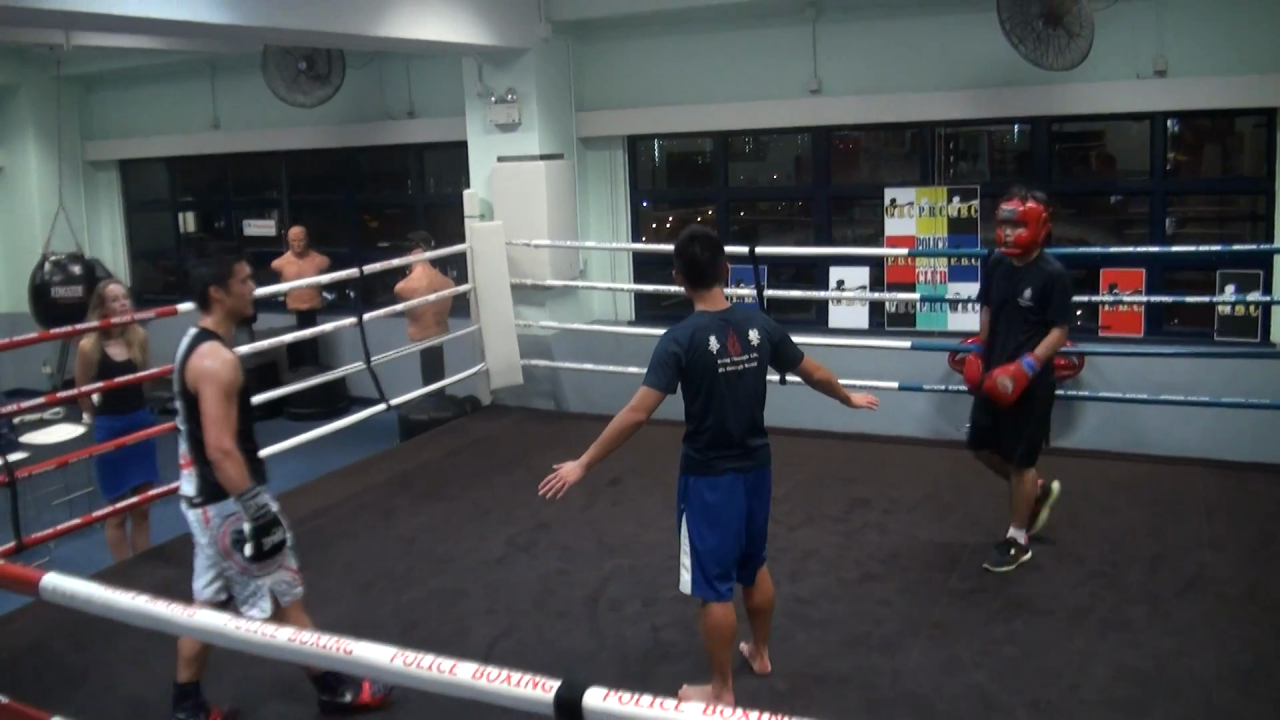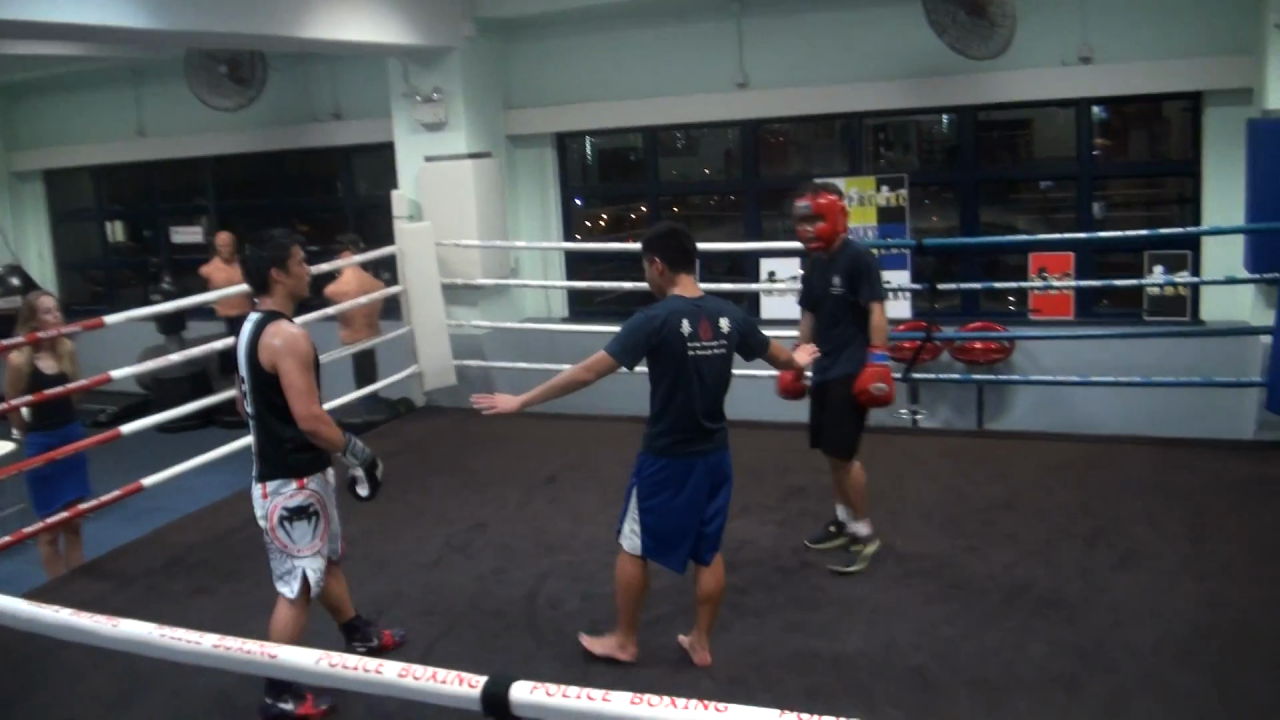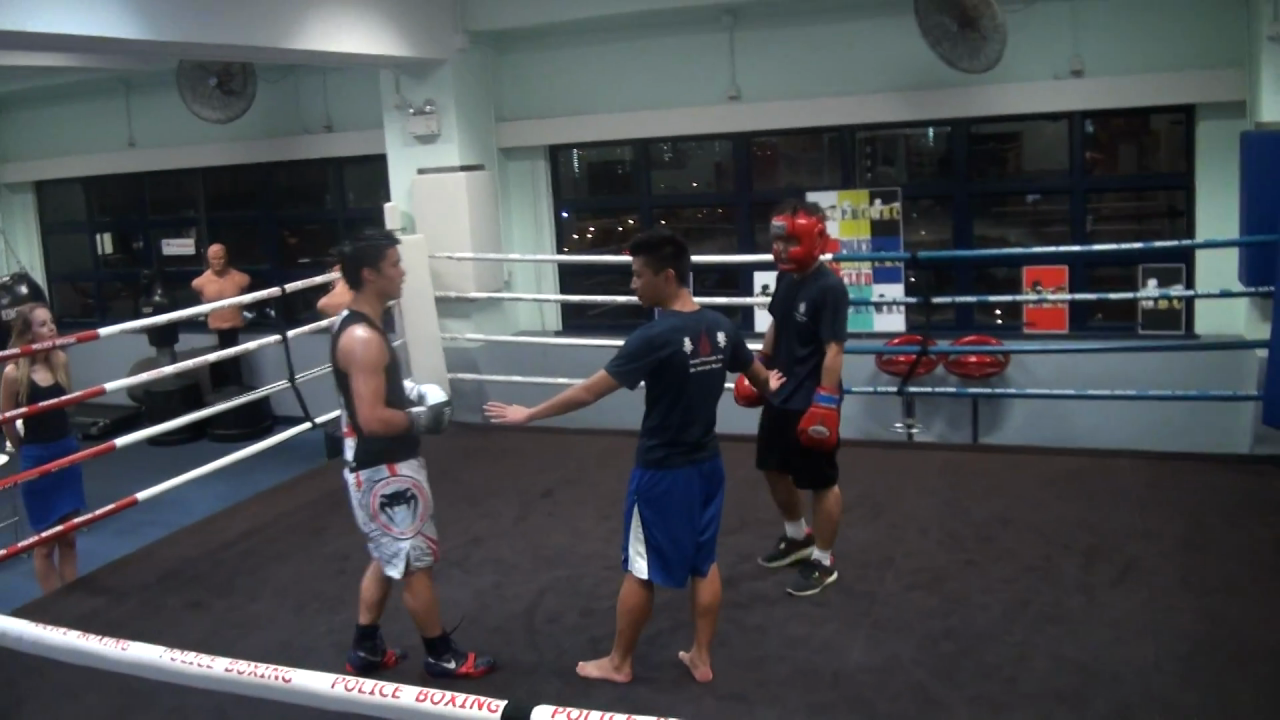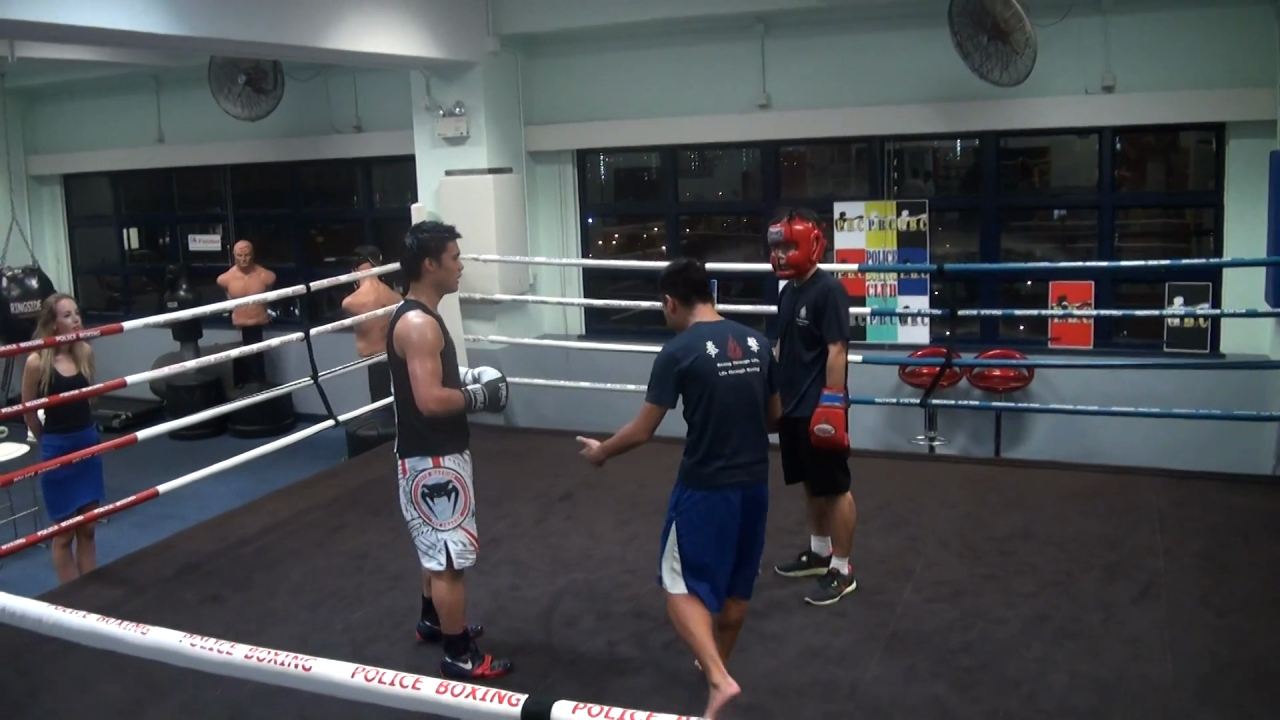
dt=0.7s
person 1, frame 1
left shoulder: (195, 343)
right shoulder: (218, 361)
right elbow: (223, 449)
right wrist: (259, 511)
left hip: (204, 496)
right hip: (231, 502)
left knee: (211, 601)
right knee: (282, 601)
person 1, frame 2
left shoulder: (252, 328)
right shoulder: (287, 336)
right elbow: (310, 418)
right wrist: (358, 453)
left hip: (280, 469)
right hip: (292, 480)
left knee: (326, 559)
right knee: (296, 587)
left ankle: (360, 636)
person 1, frame 3
left shoulder: (358, 325)
right shoulder: (362, 338)
right elbow: (373, 418)
left wrist: (413, 393)
right wrist: (424, 418)
left hip: (379, 463)
right hip: (384, 469)
left knee: (389, 557)
right knee: (414, 564)
left ankle: (365, 646)
right ankle: (442, 656)
person 1, frame 4
left shoulder: (416, 315)
right shoulder: (418, 324)
right elbow: (431, 400)
left wrist: (469, 378)
right wrist: (481, 395)
left hip: (436, 453)
right hip: (431, 459)
left knee: (439, 549)
right knee: (448, 557)
left ankle: (434, 620)
right ankle: (459, 655)
person 2, frame 1
left shoulder: (680, 339)
right shoulder: (760, 325)
left elbow: (637, 413)
right elbow: (814, 374)
left wrist: (582, 464)
right wrist: (849, 398)
left hip: (708, 478)
right hip: (755, 468)
left knee: (714, 586)
right knee: (754, 567)
left ankle: (721, 690)
right ankle: (760, 652)
person 2, frame 2
left shoulder: (655, 320)
right shoulder: (730, 315)
left elbow: (588, 372)
right elbow: (779, 357)
left wrist: (521, 401)
right wrist: (798, 361)
left hip: (666, 457)
right hip: (714, 455)
left knee: (634, 548)
right knee: (709, 552)
left ankle: (624, 641)
right ankle: (700, 643)
person 2, frame 3
left shoulder: (655, 337)
right shoulder: (720, 327)
left elbow: (589, 392)
right elbow: (761, 377)
left wrist: (527, 414)
right wrist: (768, 387)
left hip: (662, 472)
right hip: (706, 465)
left knee: (641, 570)
right knee: (704, 563)
left ankle: (619, 662)
right ankle: (701, 658)
person 2, frame 4
left shoulder: (678, 350)
right shoulder: (757, 342)
left elbow: (642, 430)
right elbow: (774, 413)
left wrist: (601, 450)
left hip: (704, 487)
right hip: (755, 484)
left knee: (682, 587)
right knee: (737, 586)
left ankle: (718, 679)
right ankle: (719, 665)
person 3, frame 1
left shoulder: (1052, 274)
right shoulder: (996, 264)
left elbow: (1057, 334)
left wrist: (1022, 368)
right wrist: (978, 354)
left hip: (1029, 381)
right hip: (995, 375)
left knee: (1021, 461)
right knee: (981, 446)
left ankle: (1018, 539)
right ankle: (1040, 491)
person 3, frame 2
left shoulder: (858, 257)
right shoulder: (815, 262)
left elbow: (876, 311)
left wrist: (877, 365)
left hip: (852, 370)
right hip: (825, 370)
left knee: (841, 452)
right knee: (829, 450)
left ankle: (863, 532)
right ankle: (846, 520)
person 3, frame 3
left shoulder: (829, 287)
right shoulder: (785, 278)
left elbow: (834, 350)
left wrist: (825, 403)
right wrist: (758, 367)
left hip: (812, 402)
right hip: (780, 395)
left knee: (821, 482)
right knee: (775, 470)
left ankle: (823, 561)
right ankle: (797, 536)
person 3, frame 4
left shoulder: (828, 290)
right shoulder: (788, 291)
left elbow: (837, 351)
left wrist: (832, 405)
left hip: (819, 409)
right hip: (792, 406)
left knee: (834, 488)
right knee: (810, 485)
left ankle: (841, 570)
right ankle: (819, 552)
person 4, frame 1
left shoulder: (139, 336)
right shoulder: (89, 346)
right elbow: (82, 394)
right wrist: (103, 419)
left hip: (142, 423)
right hip: (110, 429)
left knee: (142, 507)
right knee: (118, 512)
person 4, frame 2
left shoulder: (66, 349)
right shoulder: (19, 360)
right elbow: (12, 408)
right wrist: (33, 434)
left hip: (72, 436)
right hip: (42, 444)
left knee: (74, 523)
right knee: (51, 528)
person 4, frame 3
left shoulder: (60, 359)
left wrist: (61, 443)
right wrist: (29, 451)
left hip: (67, 451)
right hip: (37, 458)
left knee: (69, 537)
right knee: (46, 542)
person 4, frame 4
left shoulder: (85, 352)
right shoulder: (37, 362)
right elbow: (28, 412)
right wrist: (50, 440)
left hip: (88, 441)
right hip: (58, 448)
left knee: (88, 528)
right knee: (65, 532)
